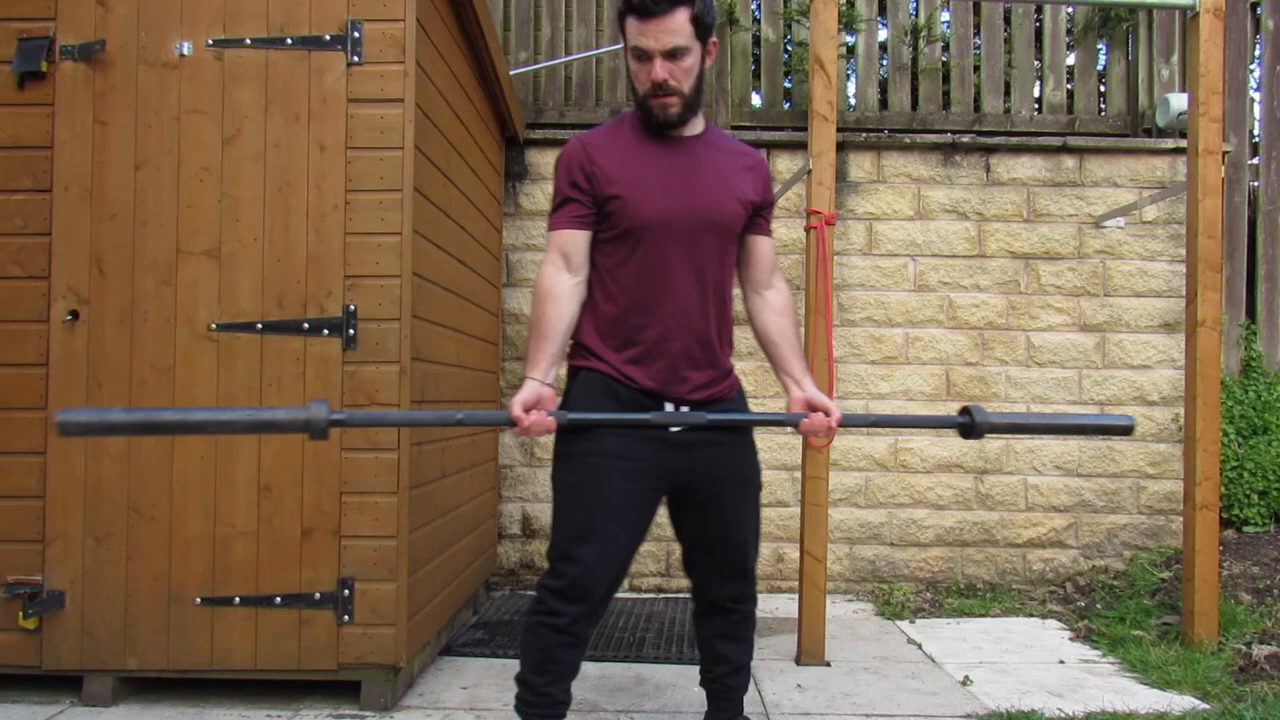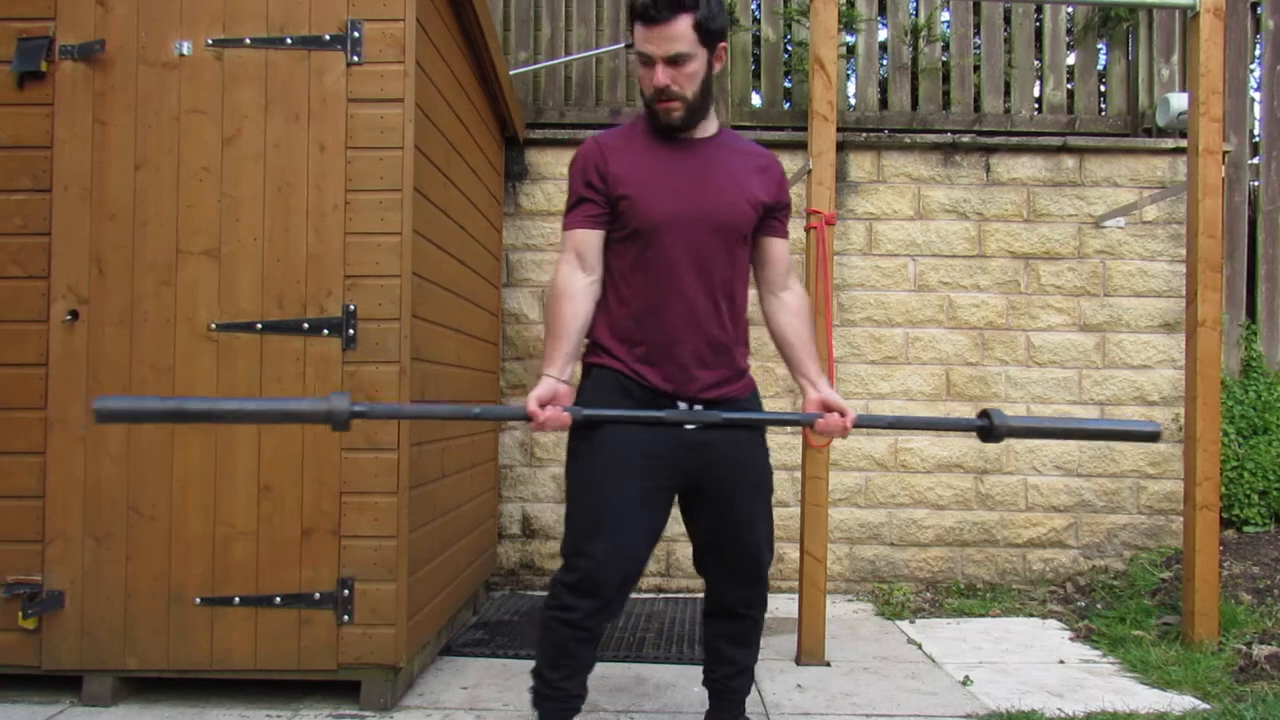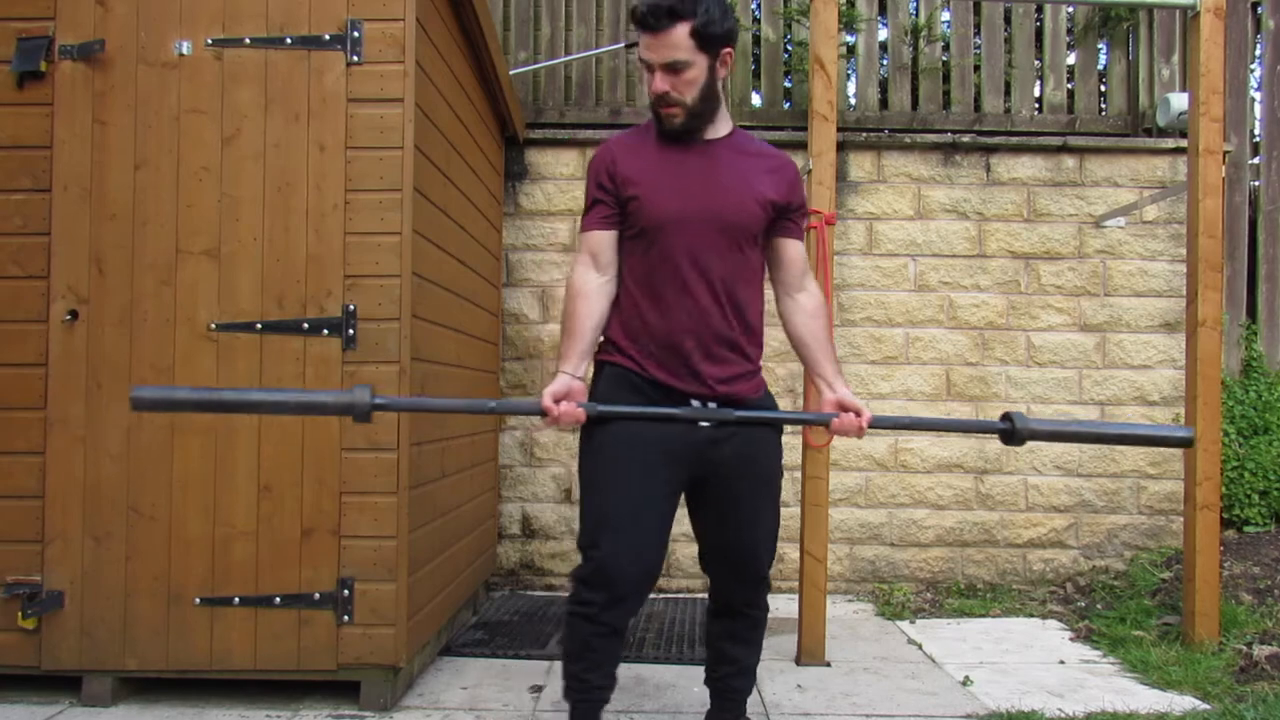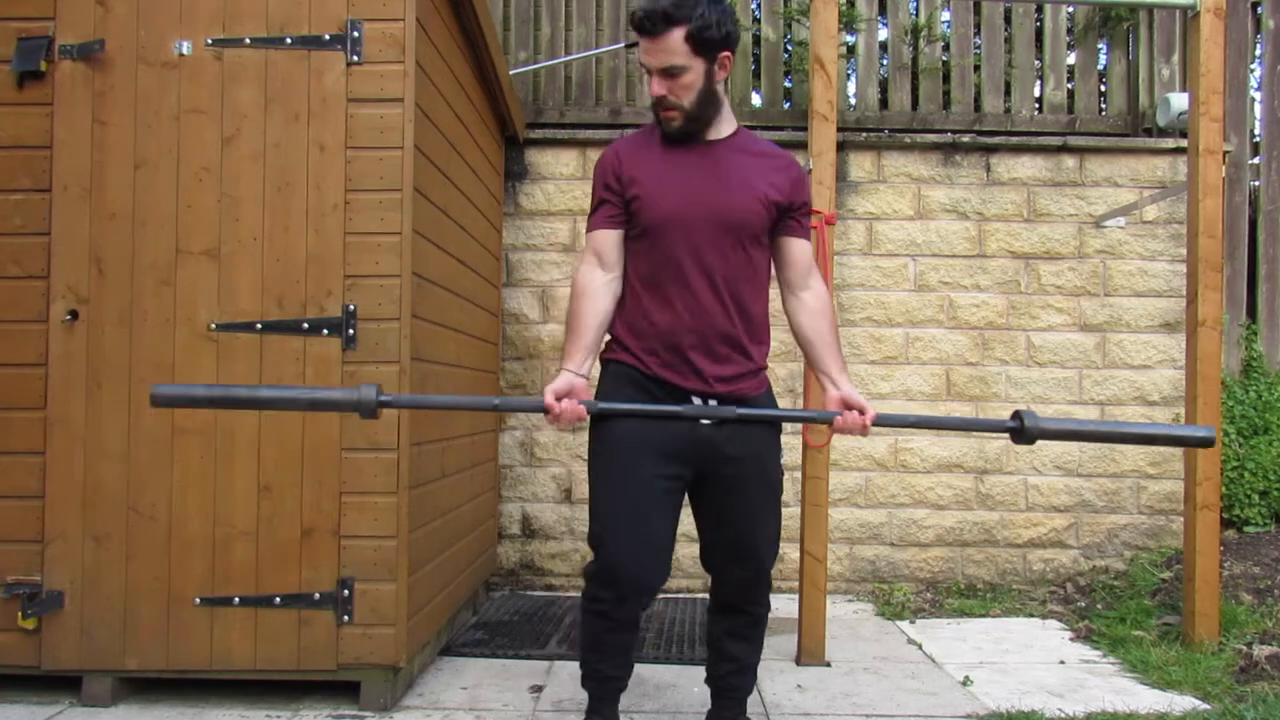
dt=0.1s
person 1, frame 1
left shoulder: (747, 167)
right shoulder: (590, 155)
left elbow: (763, 286)
right elbow: (564, 272)
left wrist: (799, 383)
right wrist: (540, 379)
left hip: (716, 410)
right hip: (609, 407)
left knee: (730, 581)
right knee: (576, 585)
person 1, frame 2
left shoulder: (761, 169)
right shoulder: (604, 156)
left elbow: (780, 287)
right elbow: (579, 271)
left wrist: (814, 384)
right wrist: (556, 376)
left hip: (730, 411)
right hip: (623, 405)
left knee: (742, 583)
right knee: (591, 581)
person 1, frame 3
left shoulder: (776, 172)
right shoulder: (618, 159)
left elbow: (796, 288)
right elbow: (594, 272)
left wrist: (830, 383)
right wrist: (569, 372)
left hip: (740, 411)
right hip: (632, 403)
left knee: (743, 579)
right knee: (613, 575)
person 1, frame 4
left shoulder: (780, 172)
right shoulder: (624, 160)
left elbow: (802, 286)
right elbow: (600, 270)
left wrist: (835, 381)
right wrist: (573, 369)
left hip: (743, 408)
right hip: (637, 401)
left knee: (746, 578)
right knee: (623, 573)
